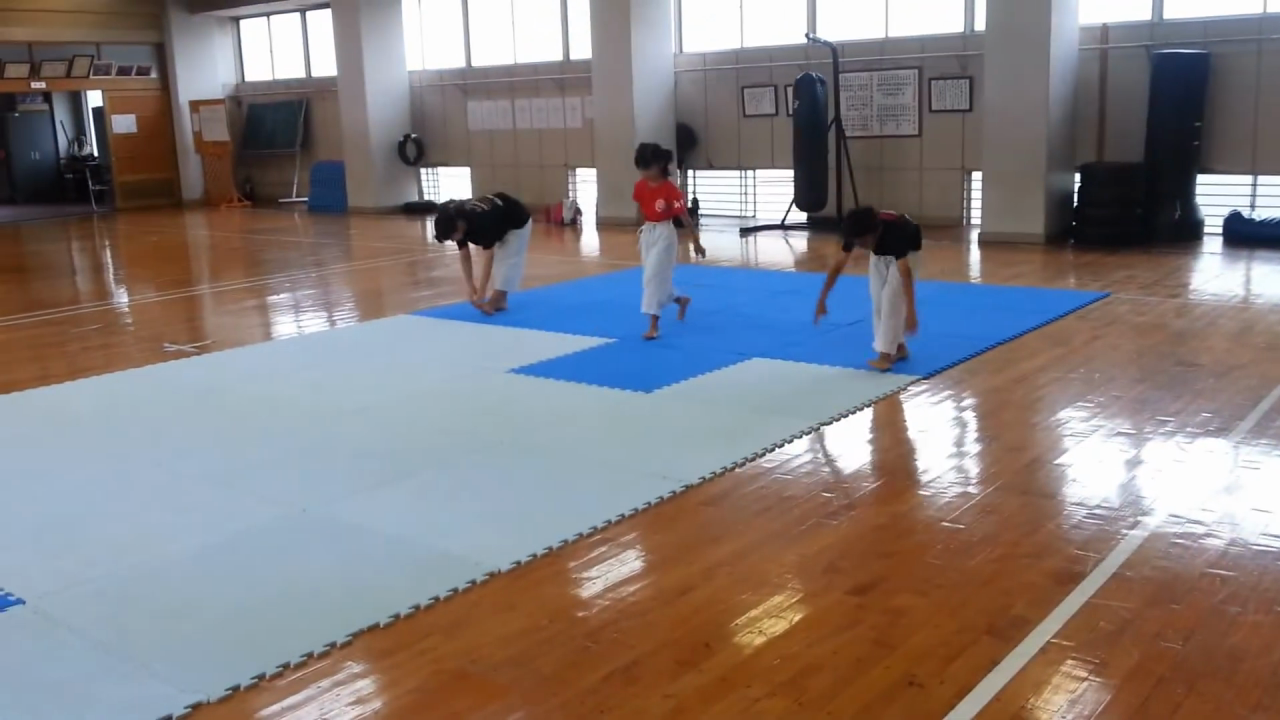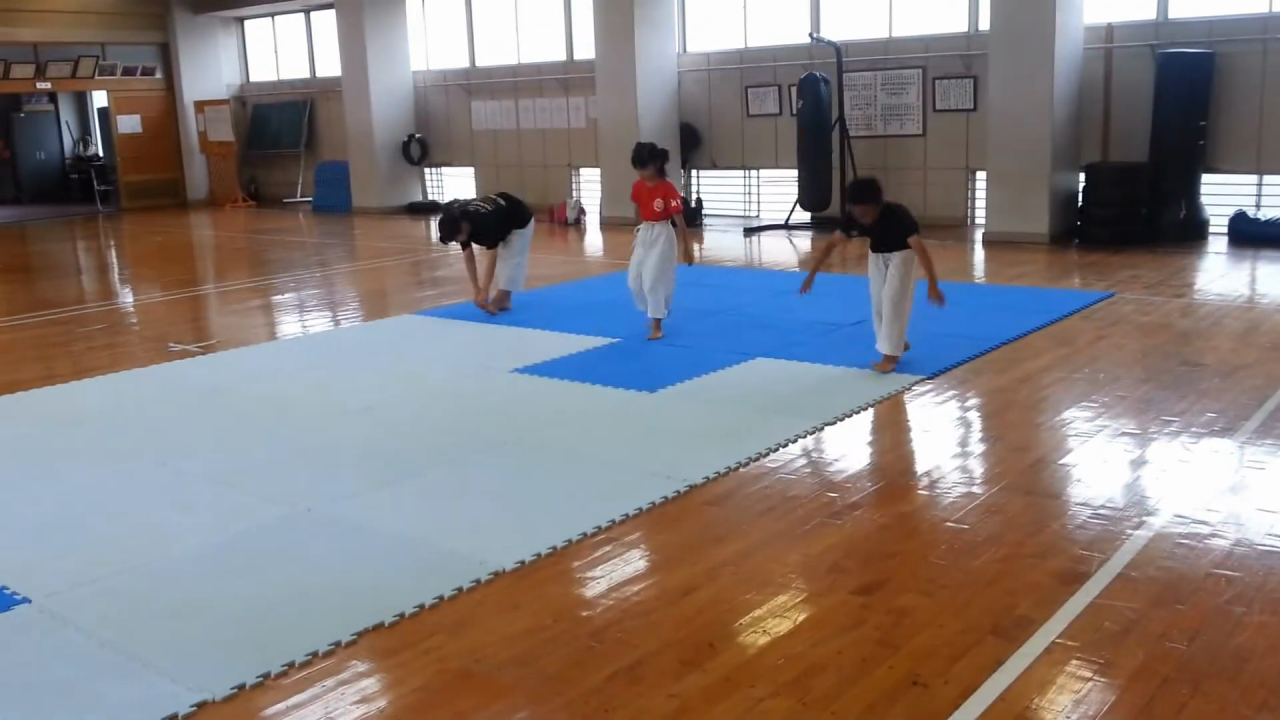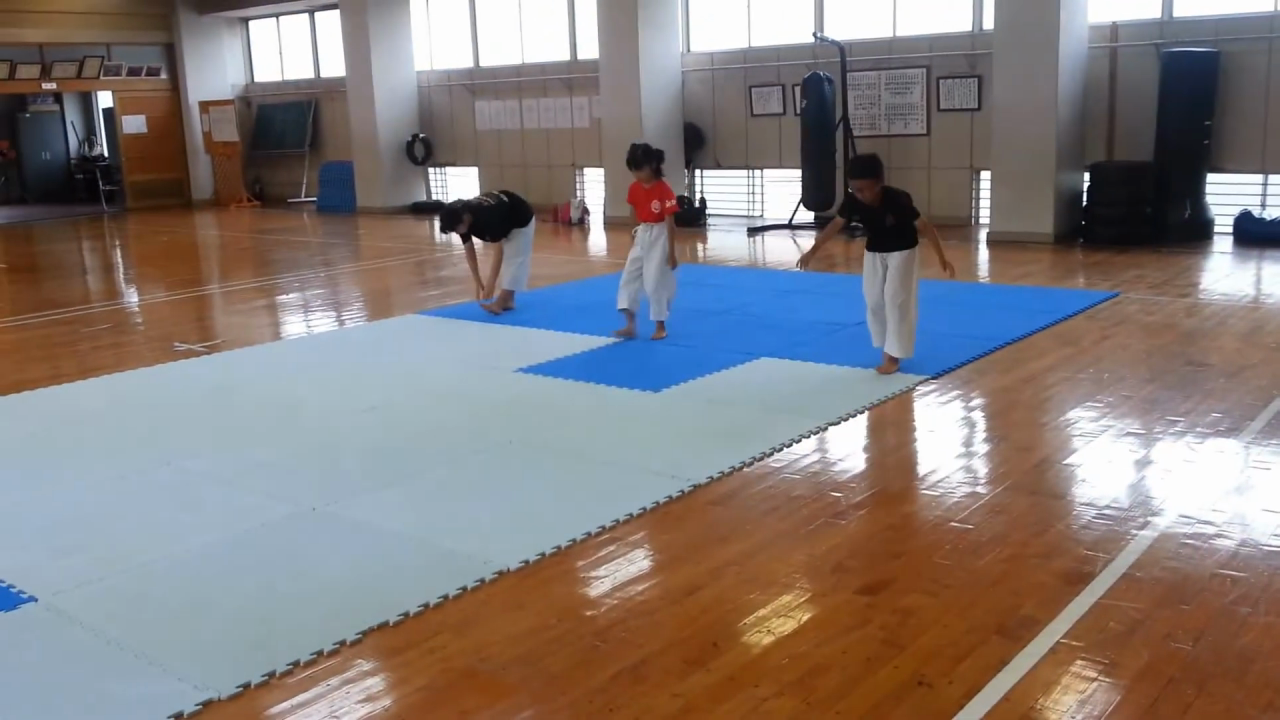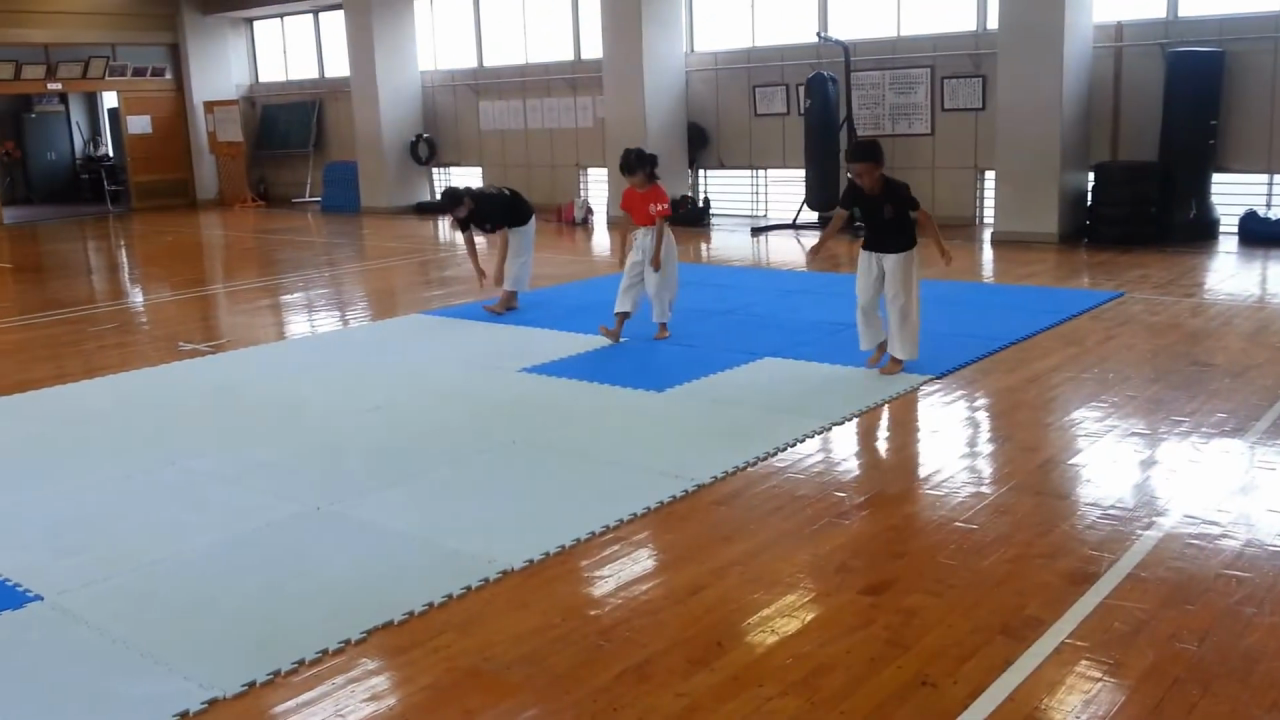
dt=0.1s
person 1, frame 1
left shoulder: (896, 232)
right shoulder: (856, 234)
left elbow: (905, 272)
right elbow: (838, 265)
left wrist: (910, 311)
right wrist: (822, 299)
left hip: (906, 247)
right hip: (880, 254)
left knee: (892, 297)
right knee: (879, 300)
left ankle: (886, 352)
right ankle: (896, 346)
person 1, frame 2
left shoulder: (897, 216)
right shoulder: (852, 217)
left elbow: (919, 248)
right elbow: (832, 244)
left wrist: (932, 283)
right wrist: (813, 273)
left hip: (902, 251)
right hip: (877, 252)
left knee: (893, 300)
right knee: (878, 302)
left ankle: (890, 353)
right ankle: (898, 342)
person 1, frame 3
left shoulder: (897, 199)
right shoulder: (851, 201)
left elbow: (925, 226)
right elbow: (834, 226)
left wrist: (941, 258)
right wrist: (812, 252)
left hip: (901, 252)
right hip: (873, 252)
left knee: (897, 301)
right knee: (874, 302)
left ankle: (894, 354)
right ankle: (891, 343)
person 1, frame 4
left shoulder: (898, 190)
right shoulder: (853, 191)
left elbow: (922, 217)
right elbow: (838, 218)
left wrist: (940, 246)
right wrist: (820, 244)
left hip: (899, 253)
right hip: (870, 251)
left knee: (899, 303)
right knee: (865, 301)
left ankle: (897, 356)
right ankle: (880, 342)
person 2, frame 1
left shoulder: (670, 190)
right shoulder: (640, 187)
left elbow: (685, 218)
left wrist: (696, 243)
left hip: (664, 235)
right hip: (647, 233)
left knee: (654, 279)
right knee: (656, 278)
left ankle: (654, 325)
right ankle: (681, 300)
person 2, frame 2
left shoulder: (668, 189)
right shoulder: (637, 187)
left elbow: (679, 220)
left wrist: (686, 248)
left hip: (662, 236)
right hip: (644, 234)
left knee: (655, 281)
right knee: (634, 280)
left ankle: (657, 326)
right ankle: (662, 310)
person 2, frame 3
left shoulder: (664, 190)
right shoulder: (634, 189)
left elbow: (669, 222)
left wrist: (671, 252)
right wrist: (635, 240)
left hip: (660, 237)
right hip: (642, 236)
left knee: (657, 284)
right knee: (628, 279)
left ankle: (660, 326)
right ankle: (629, 325)
person 2, frame 4
left shoulder: (658, 193)
right shoulder: (628, 194)
left elbow: (660, 226)
left wrist: (656, 255)
right wrist: (623, 250)
left hip: (659, 240)
right hip: (639, 238)
left knee: (658, 286)
right knee: (629, 282)
left ankle: (663, 326)
right ankle: (617, 329)
